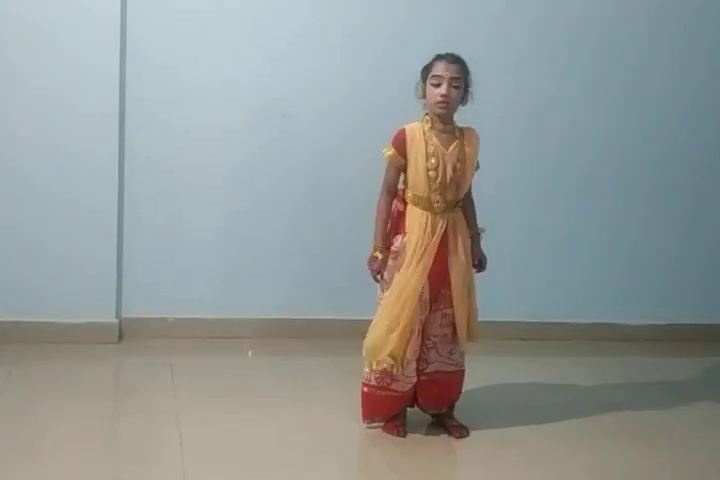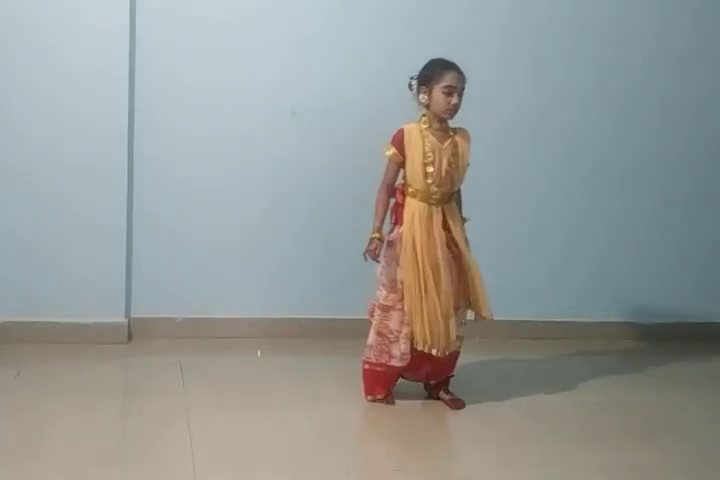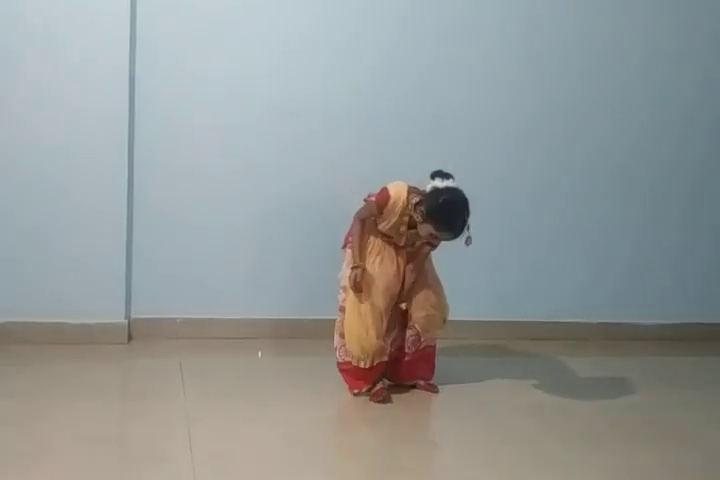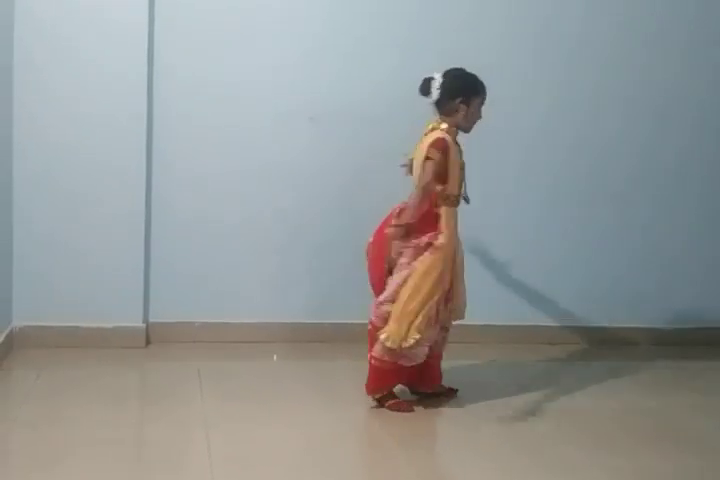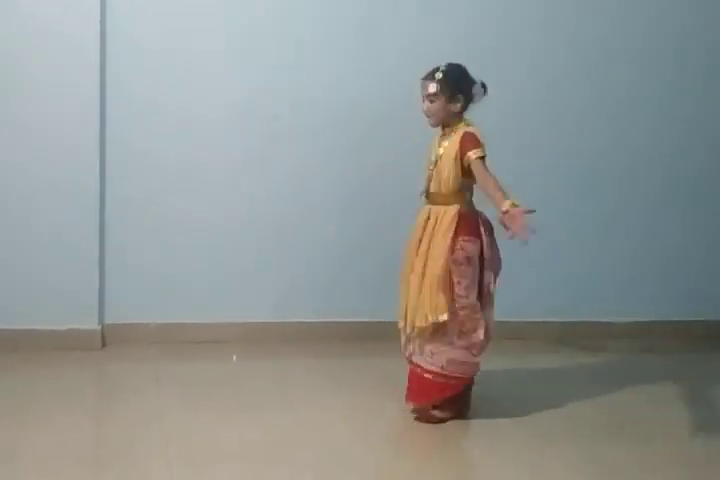
dt=1s
person 1, frame 1
left shoulder: (469, 140)
right shoulder: (406, 137)
left elbow: (465, 195)
right elbow: (388, 194)
left wrist: (475, 243)
right wrist: (379, 248)
left hip: (451, 240)
right hip: (410, 238)
left knee: (446, 328)
right knee: (400, 323)
left ankle: (441, 407)
right ankle: (391, 407)
person 1, frame 2
left shoulder: (461, 140)
right shoulder: (406, 136)
right elbow: (386, 187)
left wrist: (460, 230)
right wrist: (377, 233)
left hip: (446, 227)
right hip: (410, 226)
left knee: (449, 305)
right knee: (397, 303)
left ankle: (437, 381)
right ankle: (381, 382)
person 1, frame 3
left shoulder: (434, 227)
right shoulder: (393, 196)
left elbow: (415, 266)
right elbow: (359, 218)
left wrist: (403, 301)
right wrist: (356, 264)
left hip: (406, 253)
right hip: (372, 244)
left knee: (425, 306)
right knee: (366, 311)
left ankle: (412, 372)
right ankle: (370, 378)
person 1, frame 4
left shoulder: (438, 137)
right shoulder: (442, 142)
right elbow: (422, 187)
right wrist: (403, 223)
left hip: (425, 230)
right hip: (424, 232)
left knee: (432, 310)
right knee: (408, 310)
left ankle: (426, 381)
right ankle: (380, 386)
person 1, frame 5
left shoulder: (465, 138)
right shoulder: (444, 137)
left elbow: (485, 177)
left wrist: (509, 209)
left hip: (457, 232)
right hip: (432, 227)
left knee: (448, 315)
right knee: (427, 311)
left ankle: (447, 397)
right ankle: (452, 388)
